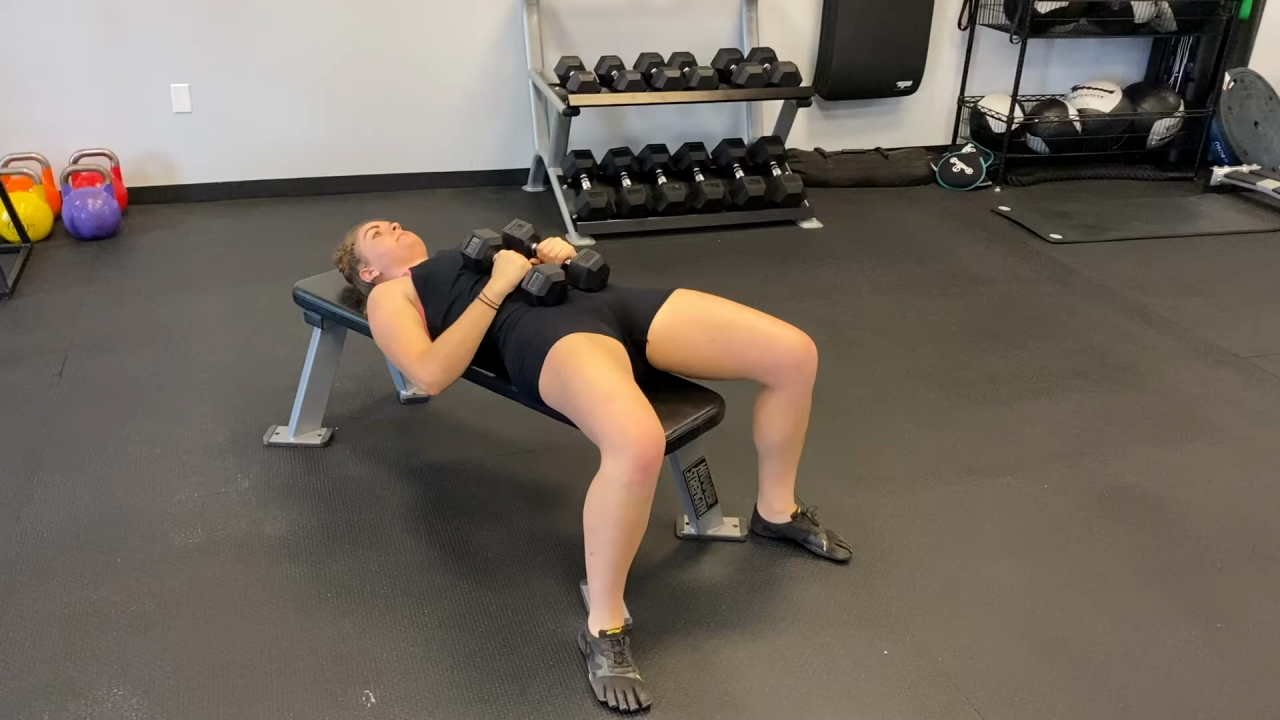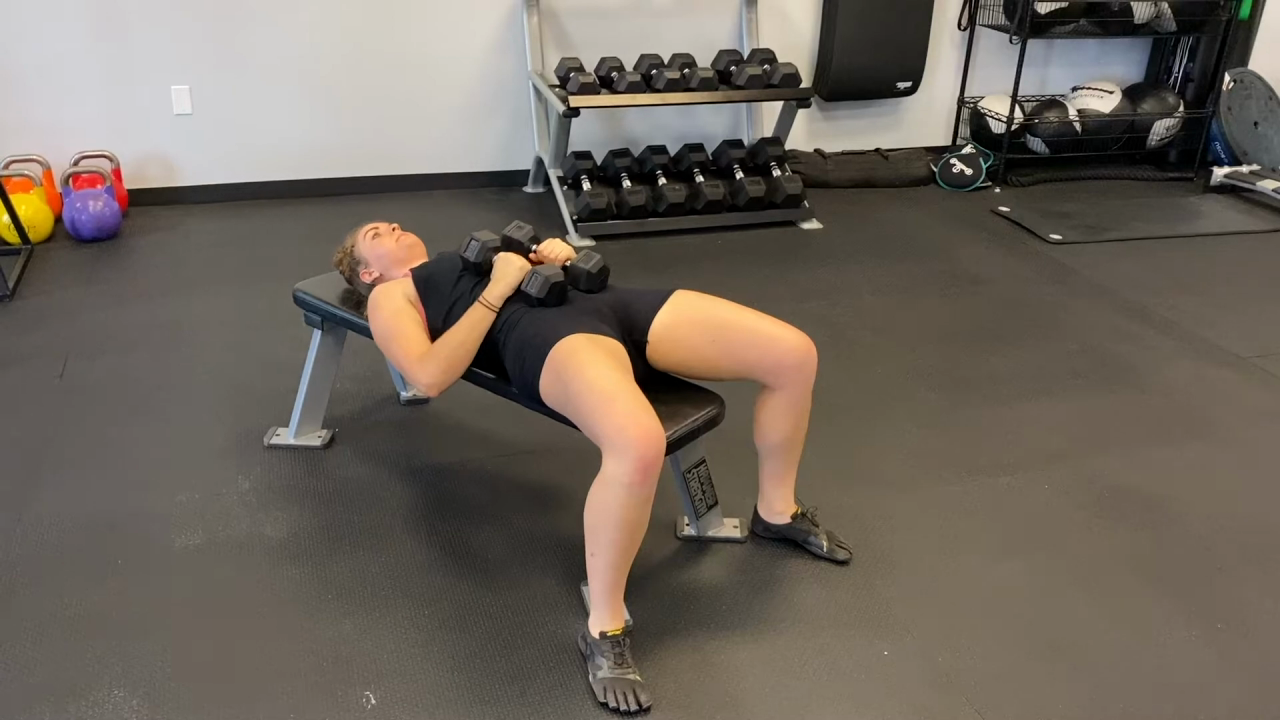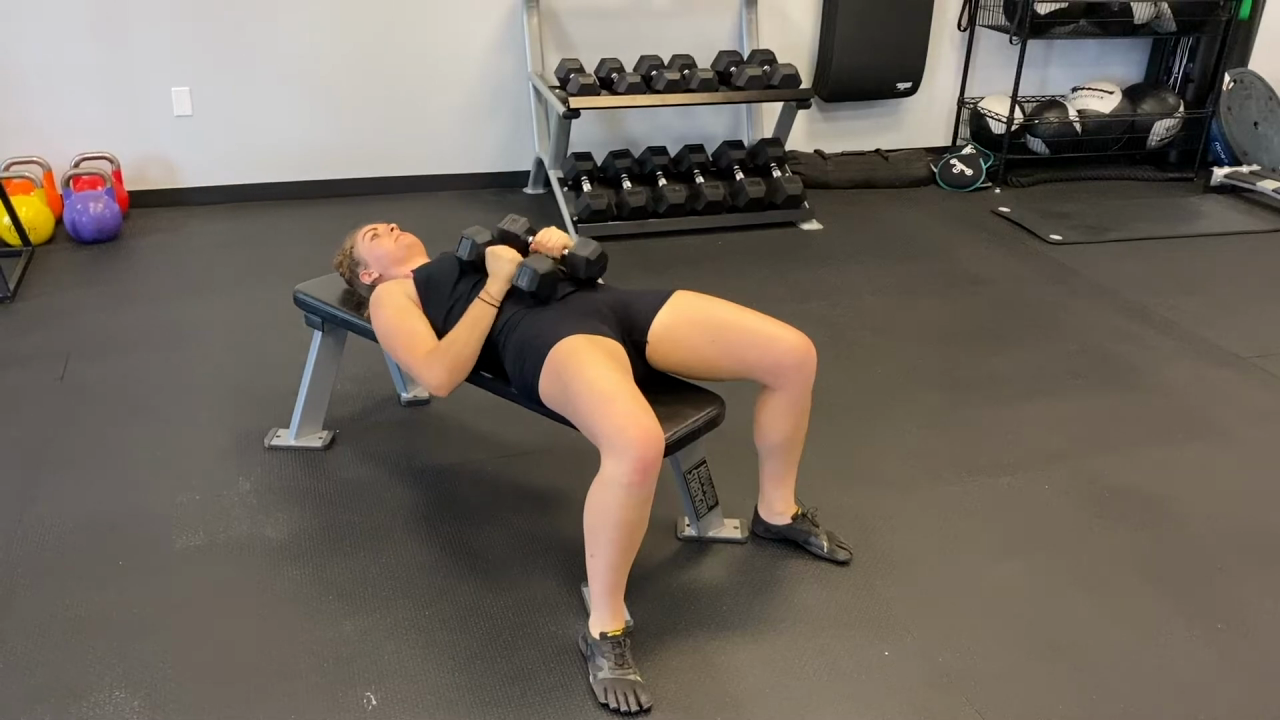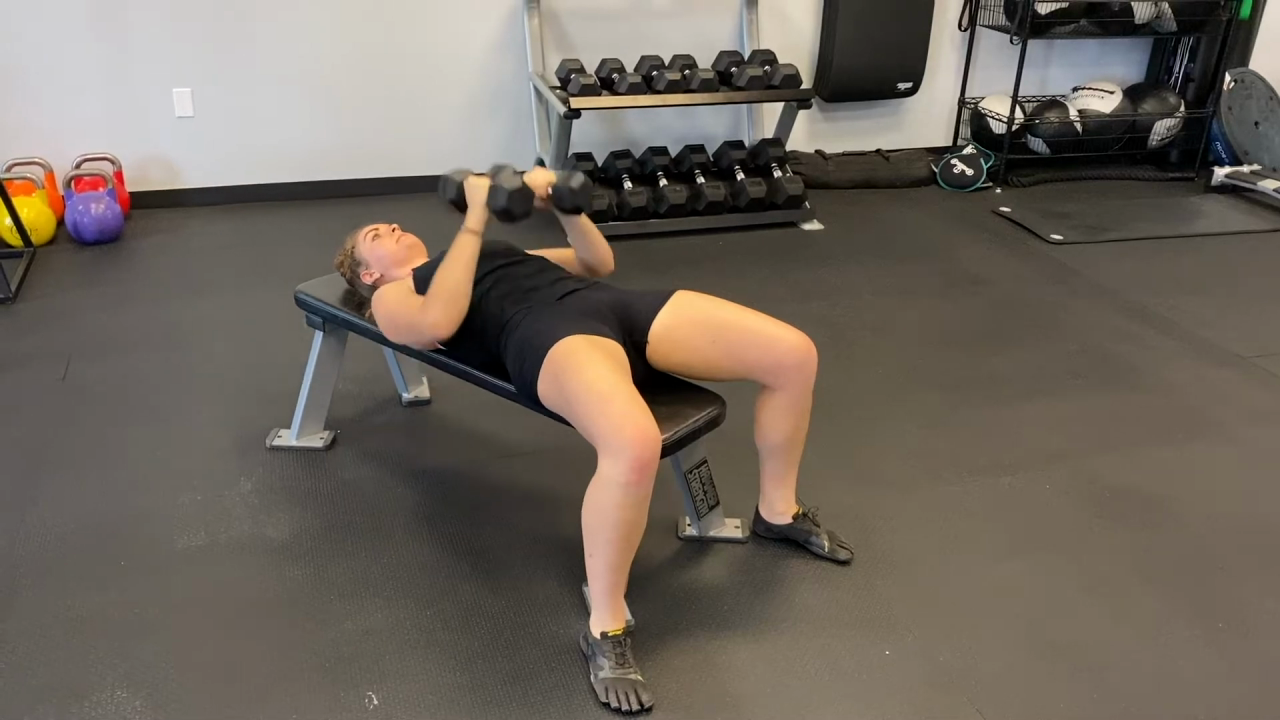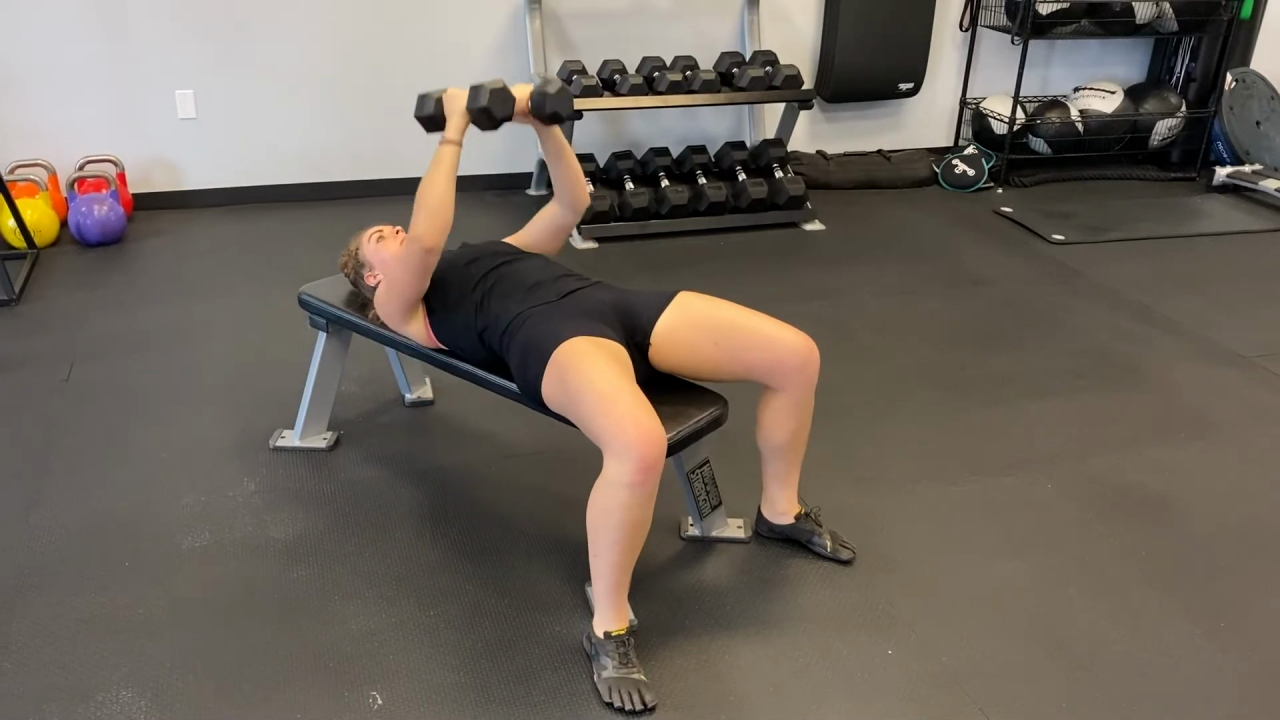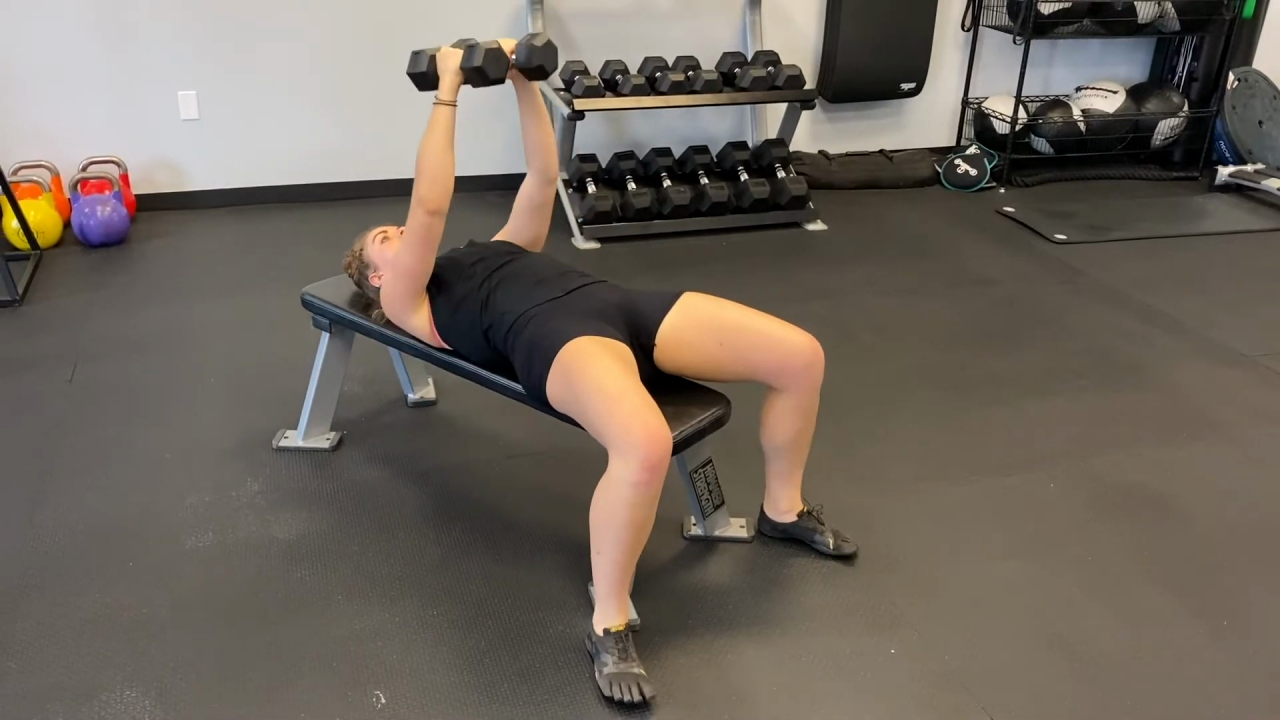
dt=0.4s
person 1, frame 1
right shoulder: (390, 294)
right elbow: (431, 373)
left wrist: (568, 254)
right wrist: (496, 288)
right hip: (543, 328)
left knee: (794, 354)
right knee: (637, 443)
left ankle: (777, 510)
right ankle: (604, 629)
person 1, frame 2
right shoulder: (391, 296)
right elbow: (430, 376)
left wrist: (566, 256)
right wrist: (496, 291)
right hip: (545, 330)
left knee: (793, 354)
right knee: (637, 445)
left ankle: (777, 511)
right ankle: (604, 629)
person 1, frame 3
left shoulder: (478, 249)
right shoulder: (392, 295)
right elbow: (439, 376)
left wrist: (567, 251)
right wrist: (495, 285)
left hip: (611, 303)
right hip: (544, 331)
left knee: (793, 354)
right knee: (637, 445)
left ankle: (777, 511)
right ankle: (604, 629)
person 1, frame 4
left shoulder: (495, 250)
right shoulder: (392, 298)
left elbow: (600, 262)
right elbow: (439, 323)
right wrist: (475, 220)
left hip: (610, 301)
right hip: (544, 329)
left knee: (794, 354)
right knee: (633, 446)
left ankle: (778, 510)
right ankle: (605, 629)
person 1, frame 5
left shoulder: (500, 247)
right shoulder: (398, 302)
left elbow: (573, 202)
right elbow: (427, 238)
left wrist: (543, 125)
right wrist: (453, 133)
left hip: (613, 302)
right hip: (547, 332)
left knee: (796, 357)
right knee: (639, 447)
left ankle: (780, 511)
right ankle: (608, 629)
person 1, frame 6
left shoulder: (497, 251)
right shoulder: (407, 300)
left elbow: (543, 176)
right elbow: (430, 203)
left wrist: (523, 83)
right wrist: (447, 92)
left hip: (618, 304)
right hip: (553, 334)
left knee: (801, 357)
right knee: (645, 447)
left ankle: (783, 509)
right ankle: (609, 627)
